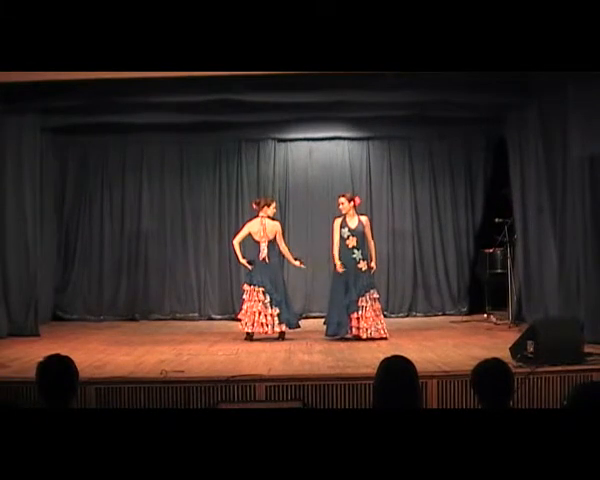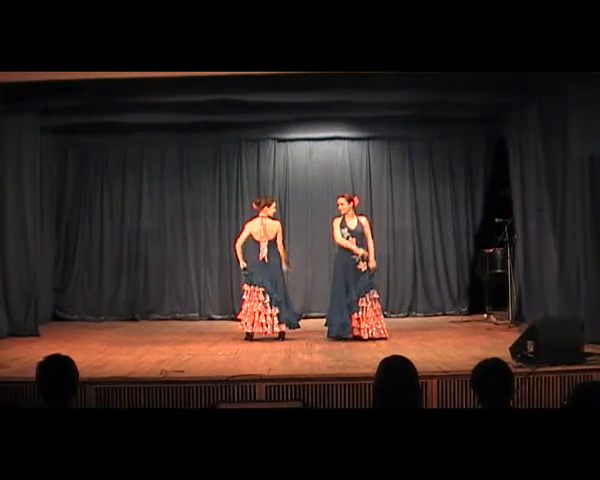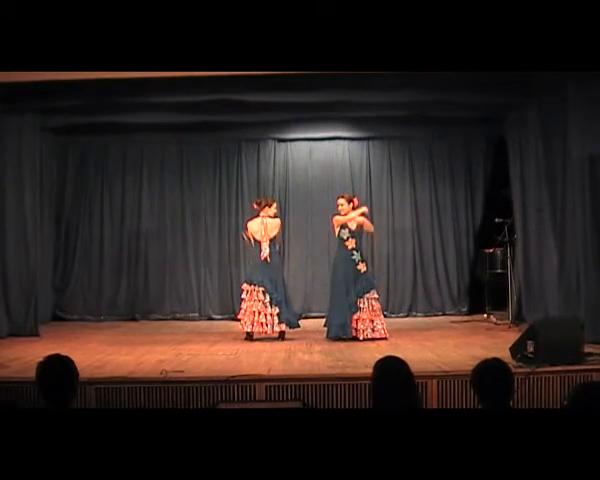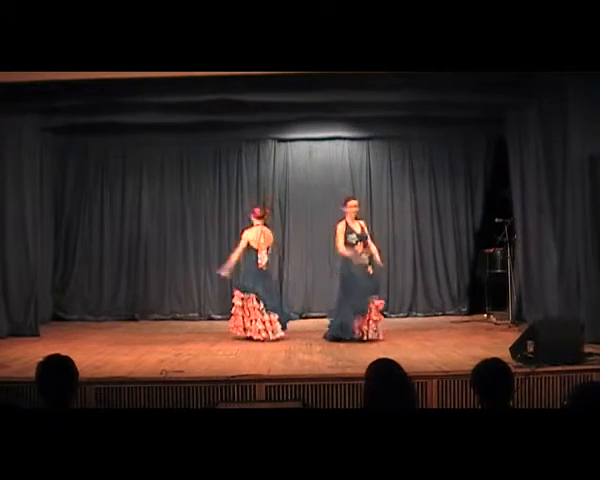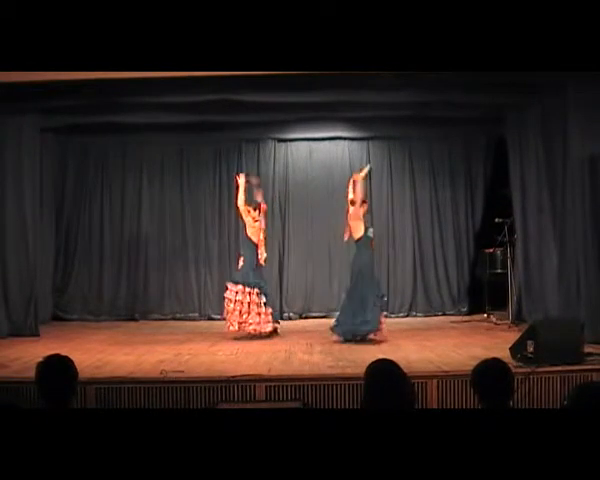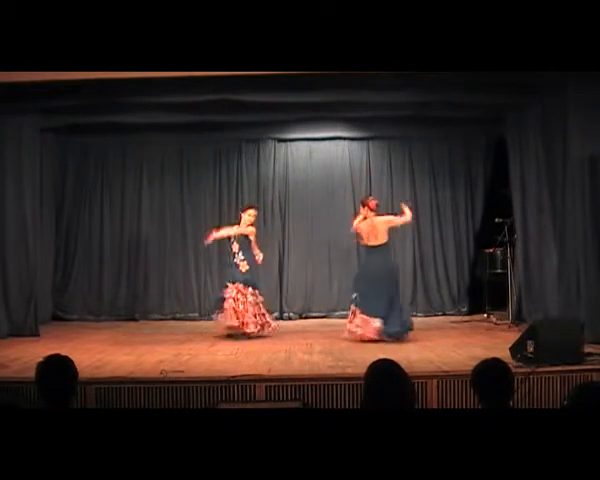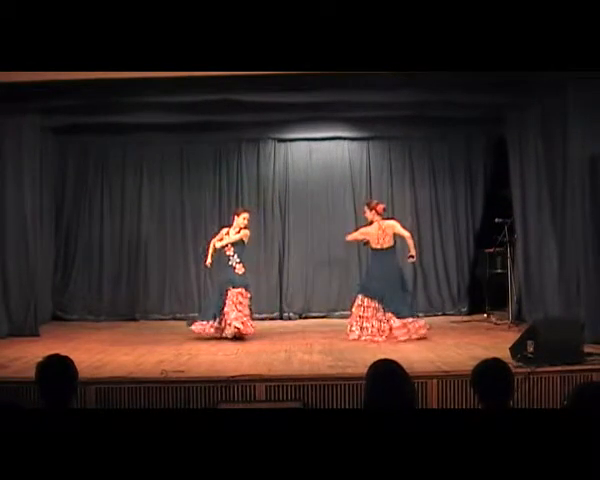
dt=0.4s
person 1, frame 1
left shoulder: (364, 220)
right shoulder: (338, 221)
left elbow: (370, 241)
right elbow: (336, 243)
left wrist: (373, 260)
right wrist: (337, 261)
left hip: (361, 263)
right hip: (345, 263)
left knee: (364, 295)
right knee: (344, 295)
left ankle: (365, 331)
right ankle: (345, 331)
person 1, frame 2
left shoulder: (362, 220)
right shoulder: (337, 221)
left elbow: (369, 240)
right elbow: (338, 239)
left wrist: (372, 258)
right wrist: (356, 249)
left hip: (360, 263)
right hip: (343, 263)
left knee: (364, 295)
right knee: (344, 295)
left ankle: (364, 330)
right ankle: (345, 331)
person 1, frame 3
left shoulder: (360, 220)
right shoulder: (337, 220)
left elbow: (371, 229)
right elbow: (348, 218)
left wrist: (363, 215)
right wrist: (360, 211)
left hip: (359, 262)
right hip: (342, 263)
left knee: (364, 296)
right knee: (344, 296)
left ankle: (364, 330)
right ankle: (343, 331)
person 1, frame 4
left shoulder: (362, 224)
right shoulder: (342, 226)
left elbow: (369, 243)
right elbow: (340, 247)
left wrist: (376, 255)
right wrist: (353, 256)
left hip: (365, 266)
right hip: (350, 266)
left knee: (368, 300)
right knee: (353, 298)
left ankle: (361, 332)
right ankle: (345, 332)
person 1, frame 5
left shoulder: (351, 214)
right shoulder: (356, 216)
left elbow: (351, 199)
right elbow: (358, 198)
left wrist: (352, 181)
right wrist: (358, 180)
left hip: (360, 261)
right hip: (363, 262)
left knee: (359, 296)
right knee: (364, 297)
left ankle: (351, 331)
right ankle: (356, 331)
person 1, frame 6
left shoulder: (360, 225)
right shoulder: (385, 220)
left elbow: (354, 224)
right elbow: (407, 219)
left wrist: (362, 216)
right wrist: (406, 210)
left hip: (368, 266)
right hip: (386, 265)
left knee: (364, 299)
right knee: (388, 297)
left ankle: (366, 330)
right ankle: (394, 330)
person 1, frame 7
left shoulder: (367, 230)
right shoulder: (391, 224)
left elbow: (348, 238)
right elbow: (407, 235)
right wrist: (412, 251)
left hip: (375, 269)
right hip: (392, 267)
left knee: (370, 300)
right knee: (397, 299)
left ankle: (371, 332)
right ankle: (400, 331)
person 2, frame 1
left shoulder: (251, 225)
right shoulder: (276, 225)
left elbow: (235, 241)
right elbow: (282, 247)
left wrist: (241, 259)
right wrist: (293, 261)
left hip: (257, 265)
right hip: (273, 264)
left knee: (254, 296)
right knee: (277, 295)
left ankle: (250, 332)
right ankle: (281, 332)
person 2, frame 2
left shoulder: (250, 225)
right shoulder: (276, 224)
left elbow: (238, 244)
right elbow: (280, 247)
left wrist: (242, 262)
right wrist: (284, 263)
left hip: (256, 264)
right hip: (273, 264)
left knee: (254, 297)
right knee: (277, 295)
left ankle: (250, 332)
right ankle: (281, 331)
person 2, frame 3
left shoulder: (250, 224)
right shoulder: (276, 222)
left hip: (257, 264)
right hip: (273, 263)
left knee: (253, 296)
right knee: (276, 294)
left ankle: (249, 332)
right ankle: (281, 331)
person 2, frame 4
left shoulder: (248, 233)
right shoulder: (269, 234)
left elbow: (238, 252)
left wrist: (227, 268)
left hip: (249, 272)
right hip: (264, 272)
left knee: (248, 301)
right knee: (268, 299)
left ankle: (250, 332)
right ankle: (272, 331)
person 2, frame 5
left shoulder: (252, 225)
right shoulder: (261, 224)
left elbow: (241, 206)
right elbow: (258, 203)
left wrist: (241, 185)
right wrist: (256, 187)
left hip: (248, 268)
right hip: (255, 267)
left knee: (245, 296)
right knee: (257, 296)
right ankle: (270, 326)
person 2, frame 6
left shoulder: (251, 229)
right shoulder: (236, 227)
left elbow: (233, 232)
left wrist: (216, 235)
right wrist: (215, 234)
left hip: (246, 269)
right hip: (235, 268)
left knee: (240, 294)
right knee: (235, 295)
person 2, frame 7
left shoulder: (245, 233)
right shoulder: (225, 231)
left elbow: (232, 238)
right elbow: (212, 242)
left wrist: (221, 243)
right wrist: (209, 257)
left hip: (238, 271)
right hip: (225, 270)
left knee: (237, 297)
right knee: (224, 297)
left ankle: (236, 330)
right ankle: (223, 328)
